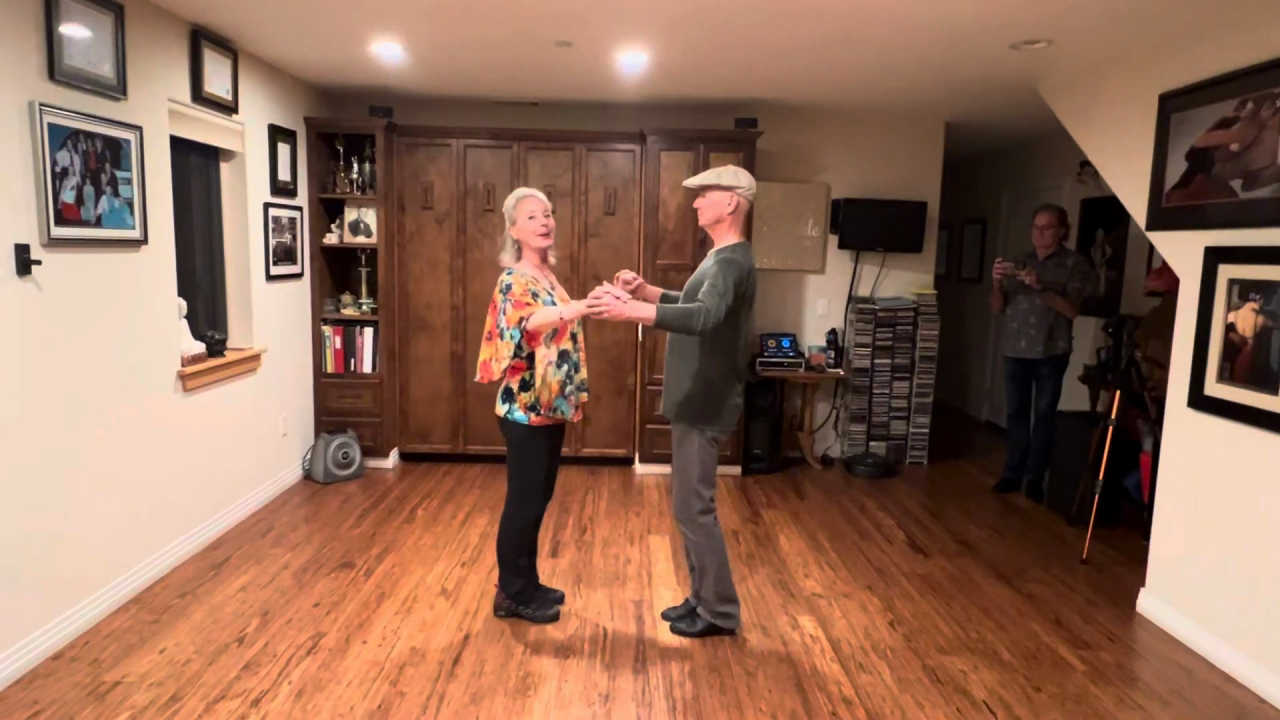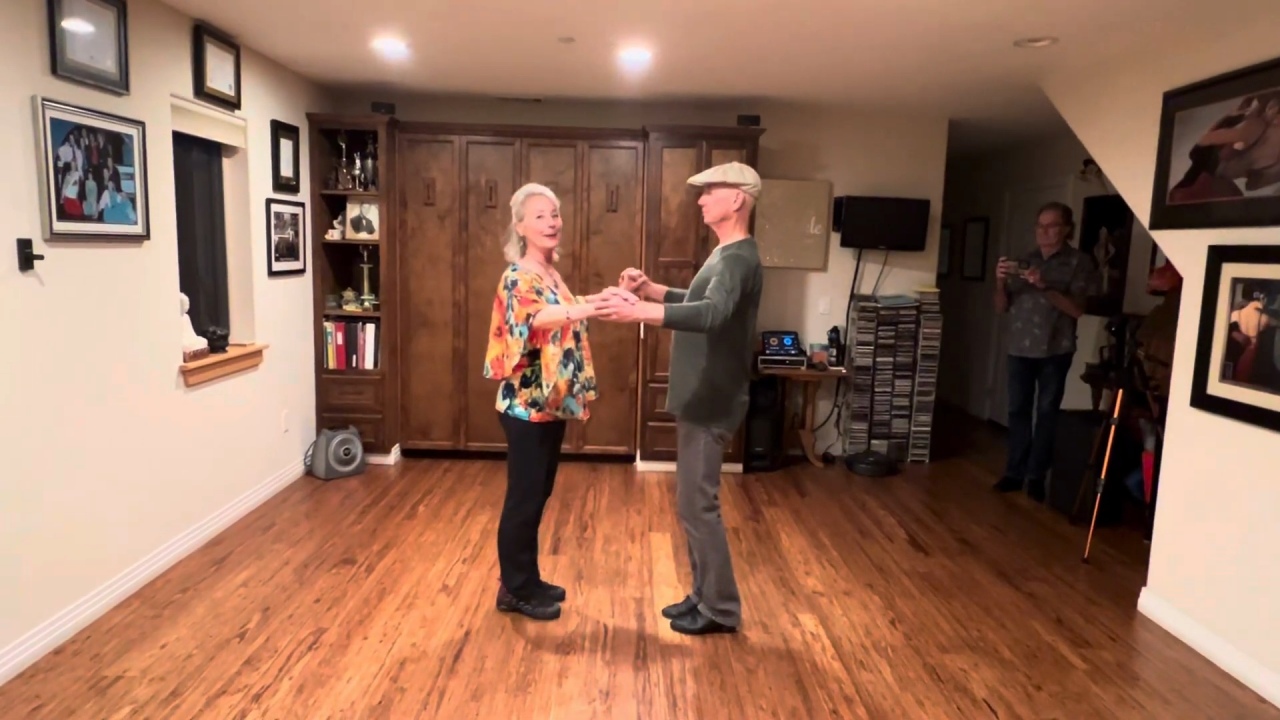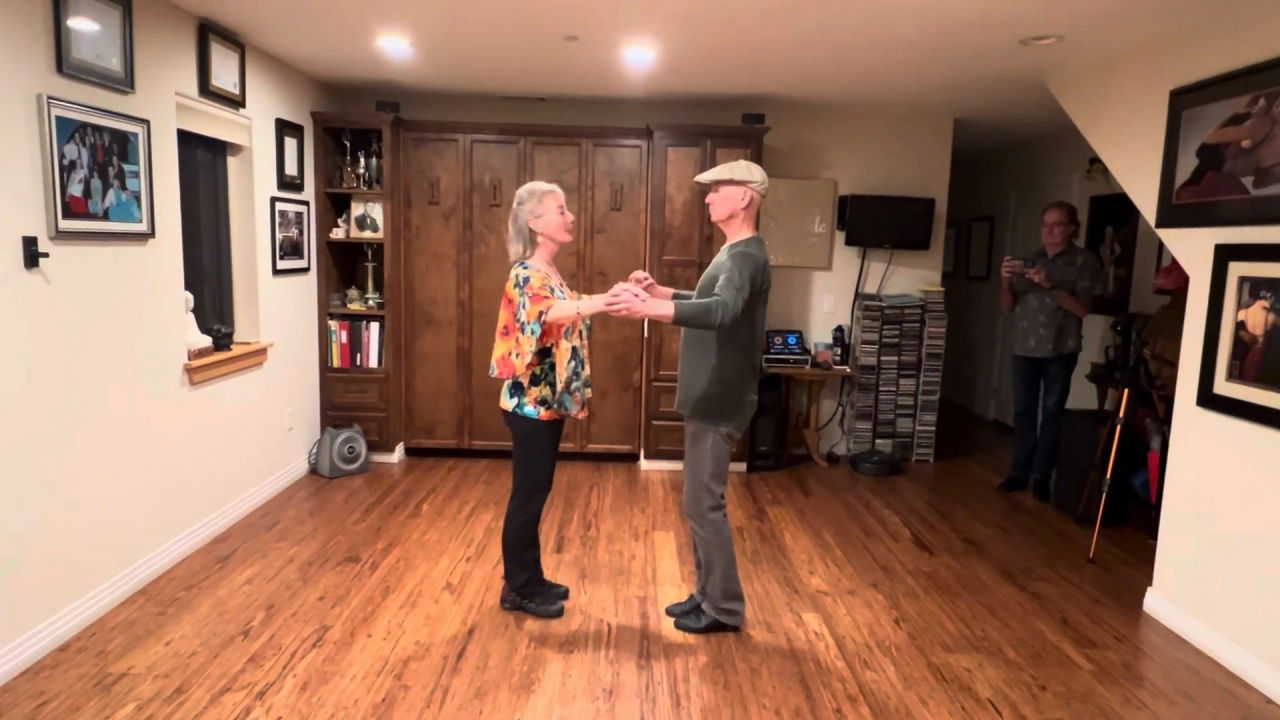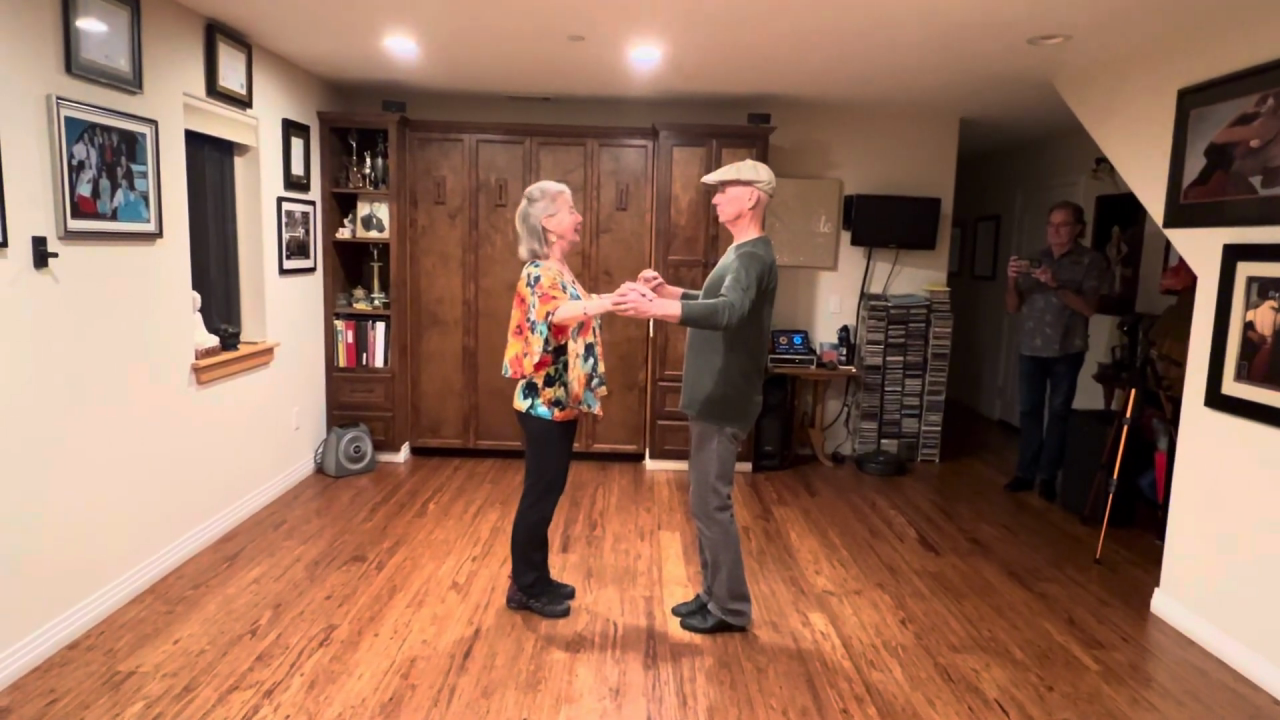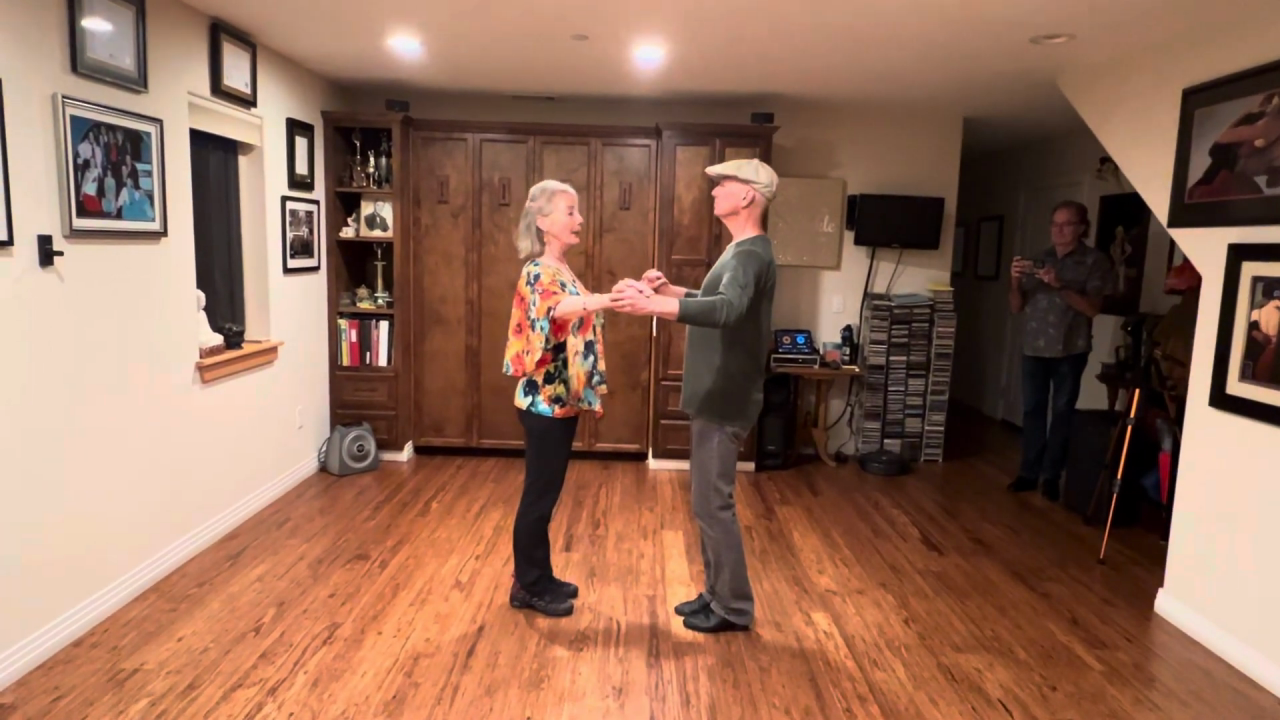
dt=1s
person 1, frame 1
left shoulder: (732, 262)
right shoulder: (721, 258)
left elbow: (703, 316)
right elbow: (690, 305)
left wrist: (630, 311)
right wrist: (643, 290)
left hip: (706, 405)
right hip: (695, 401)
left knee: (694, 507)
right knee: (690, 505)
left ankle: (720, 611)
right ankle: (702, 598)
person 1, frame 2
left shoulder: (739, 259)
right shoulder: (725, 254)
left elbow: (710, 314)
right elbow: (694, 302)
left wrist: (637, 312)
right wrist: (649, 288)
left hip: (712, 403)
right hip: (700, 399)
left knee: (697, 505)
right knee: (694, 502)
left ankle: (720, 609)
right ankle: (704, 596)
person 1, frame 3
left shoulder: (747, 257)
right shoulder: (733, 253)
left elbow: (720, 311)
right elbow: (704, 303)
left wrist: (647, 309)
right wrist: (658, 291)
left hip: (720, 402)
right hip: (709, 397)
left knee: (703, 504)
right knee: (701, 501)
left ankle: (725, 608)
right ankle: (708, 595)
person 1, frame 4
left shoulder: (754, 257)
right shoulder: (741, 253)
left elbow: (727, 312)
left wrist: (653, 309)
right wrist: (667, 291)
left hip: (725, 402)
right hip: (713, 397)
left knee: (710, 503)
right knee: (706, 501)
left ankle: (731, 608)
right ankle: (714, 594)
person 1, frame 5
left shoulder: (752, 255)
right shoulder: (742, 251)
left elbow: (726, 309)
left wrist: (651, 306)
right wrist: (669, 290)
left hip: (726, 400)
right hip: (716, 396)
left knee: (713, 503)
right knee: (709, 500)
left ankle: (734, 607)
right ankle: (717, 593)
person 2, frame 1
left shoulder: (547, 276)
right shoulder: (514, 281)
right elbow: (529, 321)
left wrist: (594, 304)
right wrist: (580, 307)
left hip: (551, 404)
right hip: (526, 407)
left knee: (539, 496)
right knee: (525, 498)
left ankle: (526, 584)
right ankle: (512, 593)
person 2, frame 2
left shoulder: (551, 273)
right shoulder: (518, 277)
left elbow: (565, 317)
right elbow: (534, 317)
left wrist: (600, 300)
right wrist: (590, 307)
left hip: (551, 402)
right hip: (527, 404)
left knee: (538, 494)
right knee: (524, 496)
left ankle: (527, 580)
right ankle: (514, 589)
person 2, frame 3
left shoulder: (548, 272)
right shoulder: (526, 274)
left elbow: (568, 312)
right elbow: (545, 315)
left wrist: (608, 298)
right wrist: (600, 303)
left hip: (548, 400)
right hip: (531, 402)
left knee: (537, 493)
right knee: (528, 494)
left ankle: (529, 579)
right ankle: (518, 588)
person 2, frame 4
left shoulder: (560, 270)
right shoulder: (539, 273)
left elbow: (578, 313)
right elbow: (554, 314)
left wrist: (617, 297)
right wrist: (609, 302)
left hip: (561, 400)
right hip: (544, 402)
left knee: (549, 492)
right knee: (540, 494)
left ankle: (536, 579)
right ankle: (525, 587)
person 2, frame 5
left shoulder: (562, 270)
right shoulder: (538, 272)
left elbow: (579, 314)
right elbow: (555, 310)
left wrist: (616, 297)
right wrist: (608, 299)
left hip: (563, 398)
right hip: (545, 400)
left knee: (548, 491)
right knee: (540, 492)
left ankle: (539, 577)
right ankle: (527, 586)
person 3, frame 1
left shoulder: (1074, 264)
right shoulder: (1019, 262)
left elbow: (1072, 309)
right elbow: (997, 308)
left wrist: (1041, 287)
right wrist: (997, 283)
left hip: (1051, 352)
right hip: (1015, 350)
left knee: (1044, 414)
right knee: (1016, 412)
left ankle: (1035, 477)
right ankle: (1013, 473)
person 3, frame 2
left shoulder: (1079, 263)
right shoulder: (1023, 261)
left elbow: (1077, 309)
right elbow: (1002, 307)
left wrist: (1044, 286)
right wrist: (1001, 282)
left hip: (1055, 350)
right hip: (1019, 348)
left knee: (1046, 413)
right knee: (1017, 411)
left ankle: (1036, 476)
right ankle: (1014, 472)
person 3, frame 3
left shoulder: (1085, 262)
right shoulder: (1029, 260)
left elbow: (1082, 308)
right elbow: (1007, 307)
left wrist: (1049, 285)
right wrist: (1006, 281)
left hip: (1060, 350)
right hip: (1024, 348)
left knee: (1052, 412)
right knee: (1023, 410)
left ankle: (1042, 476)
right ankle: (1020, 472)
person 3, frame 4
left shoulder: (1091, 261)
right shoulder: (1035, 259)
left elbow: (1089, 307)
right elbow: (1013, 306)
left wrist: (1056, 285)
right wrist: (1012, 281)
left hip: (1067, 350)
right hip: (1031, 348)
left knee: (1058, 412)
right knee: (1029, 410)
left ankle: (1048, 476)
right ankle: (1025, 472)
person 3, frame 5
left shoulder: (1095, 261)
right shoulder: (1039, 259)
left elbow: (1092, 308)
right elbow: (1016, 306)
left wrist: (1059, 286)
right wrist: (1015, 281)
left hip: (1070, 350)
right hip: (1034, 347)
left knee: (1061, 413)
right knee: (1032, 410)
left ankle: (1051, 476)
right ankle: (1029, 472)
